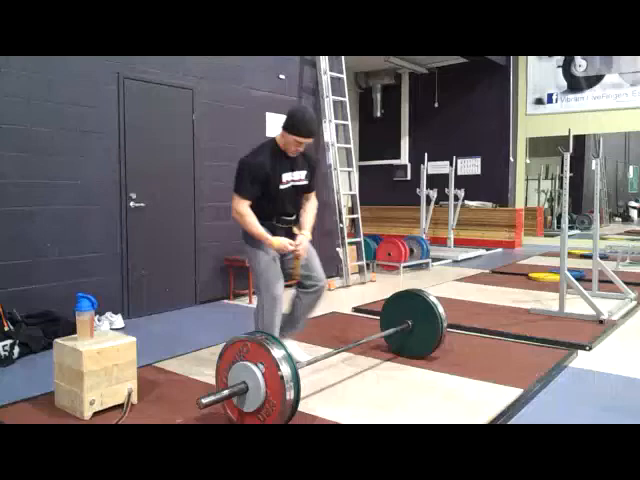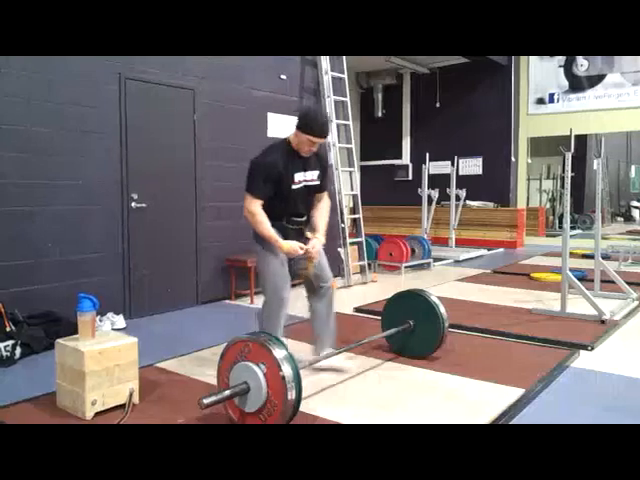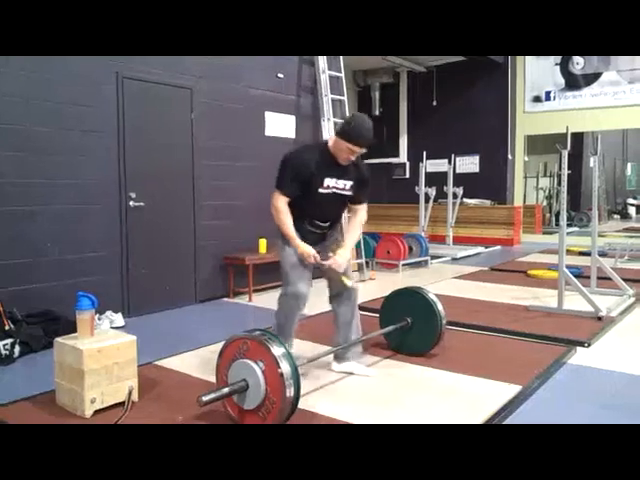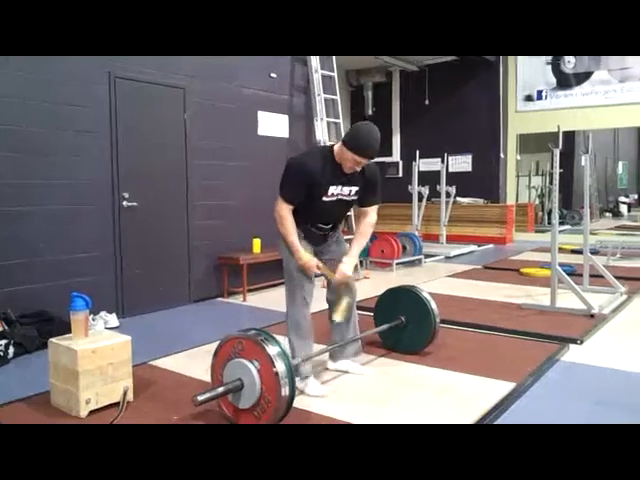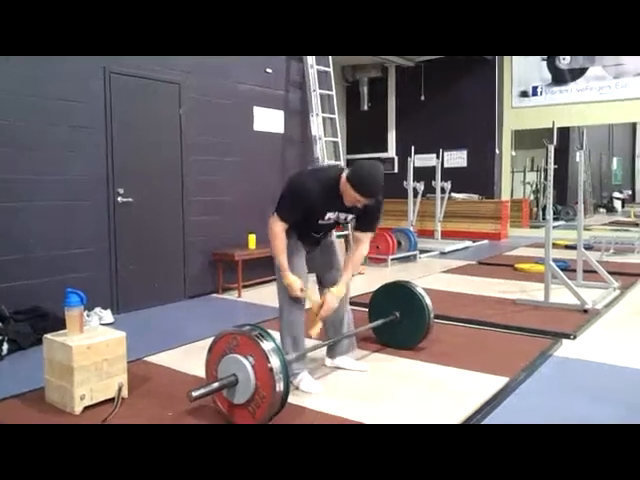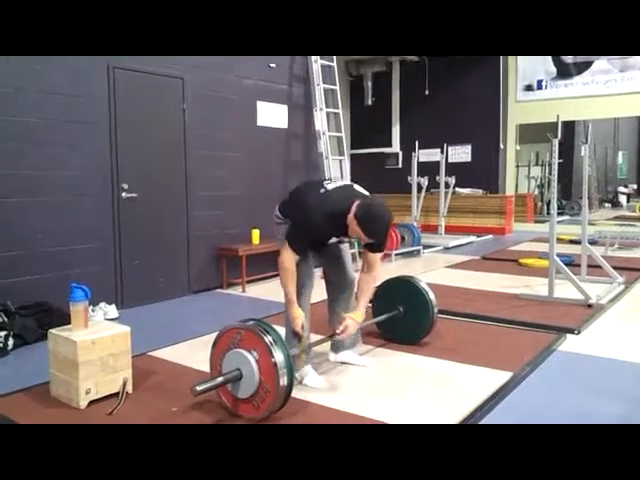
dt=0.3s
person 1, frame 1
left shoulder: (307, 161)
right shoulder: (256, 162)
left elbow: (310, 200)
right elbow: (239, 208)
left wrist: (305, 234)
right wrist: (269, 240)
left hip: (293, 232)
right hip: (261, 234)
left knee: (315, 281)
right knee: (272, 294)
left ankle: (284, 335)
person 1, frame 2
left shoulder: (319, 160)
right shoulder: (269, 161)
left elbow: (322, 200)
right elbow: (251, 208)
left wrist: (319, 237)
right wrist: (280, 243)
left hip: (304, 233)
right hip: (272, 235)
left knee: (323, 285)
right knee: (279, 297)
left ankle: (324, 350)
person 1, frame 3
left shoulder: (359, 170)
right shoulder: (302, 159)
left elbow: (358, 213)
right elbow: (278, 202)
left wrist: (345, 250)
right wrist: (298, 245)
left hip: (330, 236)
right hip: (296, 235)
left knee: (346, 290)
right knee: (297, 292)
left ankle: (346, 358)
person 1, frame 4
left shoulder: (369, 174)
right shoulder: (306, 165)
left elbow: (368, 218)
right elbow: (282, 210)
left wrist: (350, 259)
right wrist: (300, 254)
left hip: (332, 235)
right hip: (298, 235)
right knee: (300, 298)
left ankle: (341, 356)
right ankle: (301, 372)
person 1, frame 5
left shoulder: (370, 200)
right shoulder: (308, 187)
left elbow: (360, 246)
right elbow: (277, 226)
left wrist: (338, 289)
right wrist: (286, 275)
left hip: (322, 235)
right hip: (292, 233)
left knee: (336, 291)
right knee: (294, 296)
left ankle: (338, 353)
right ankle: (295, 369)
person 1, frame 6
left shoulder: (375, 220)
right shoulder: (315, 215)
left elbow: (371, 270)
right elbow: (287, 259)
left wrist: (358, 315)
right wrist: (293, 308)
left hip: (330, 228)
right hip: (291, 221)
left knee: (345, 280)
right knee: (302, 287)
left ankle: (342, 348)
right ankle: (299, 363)
